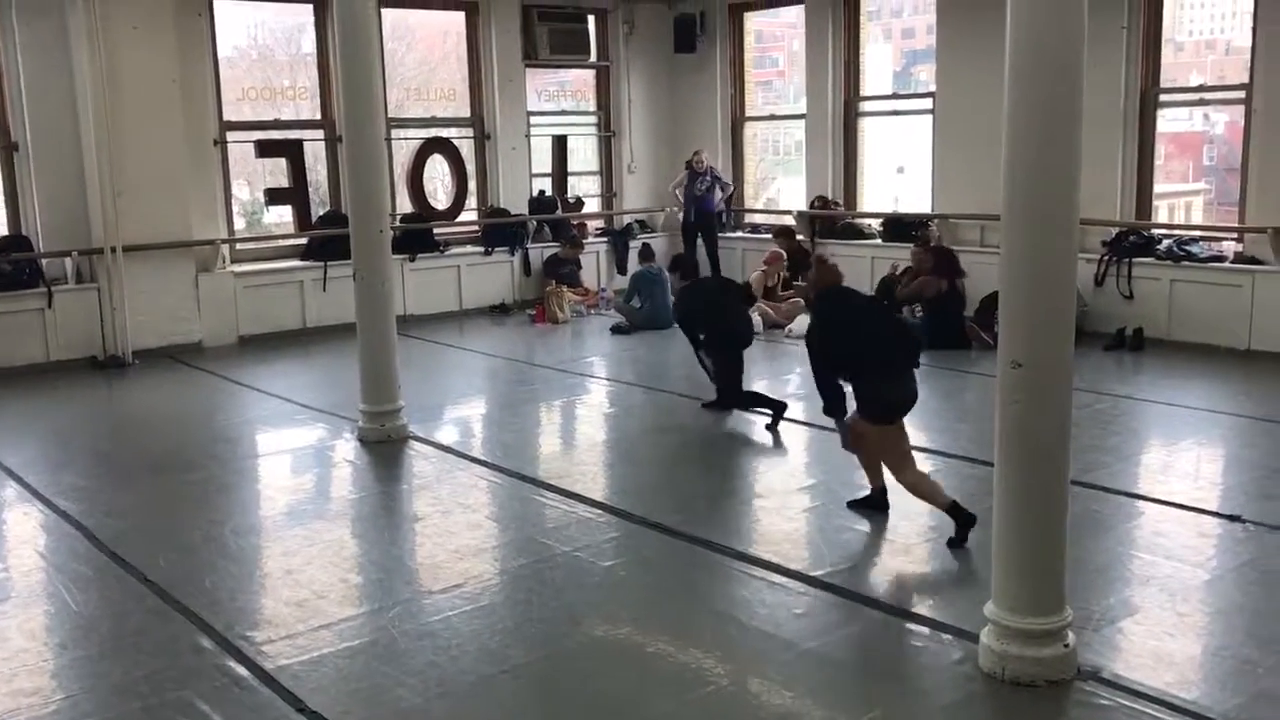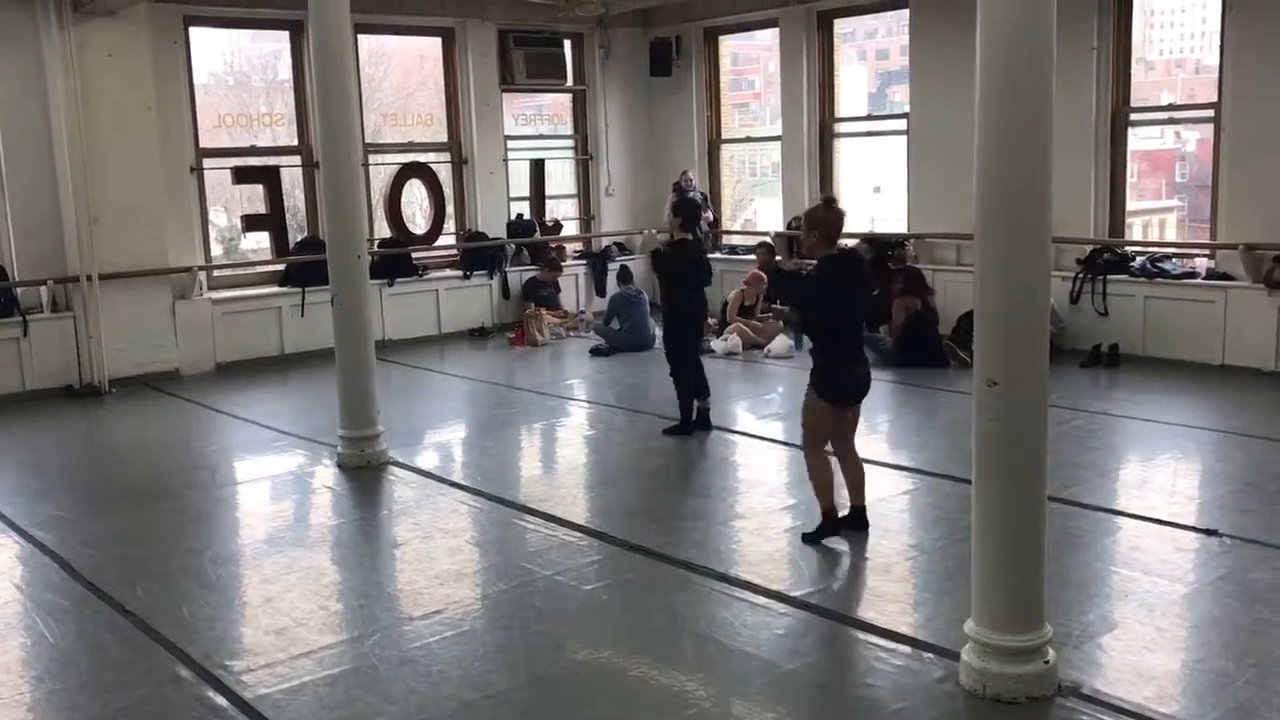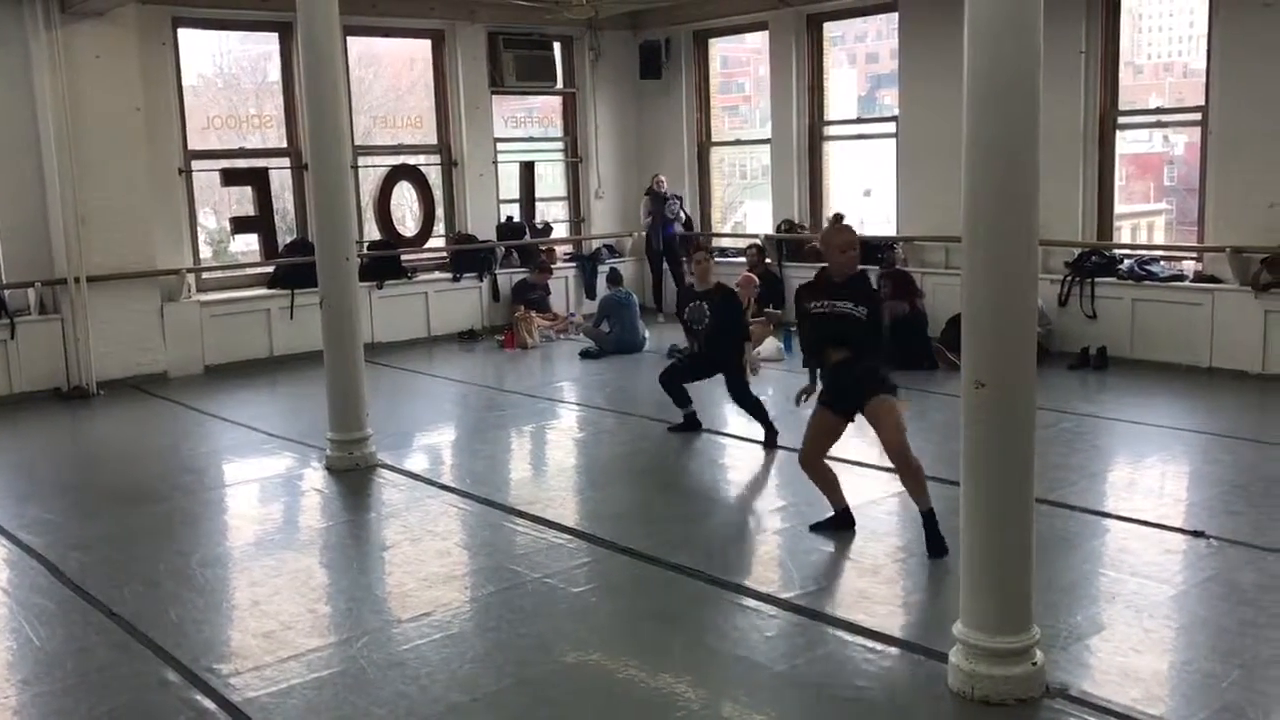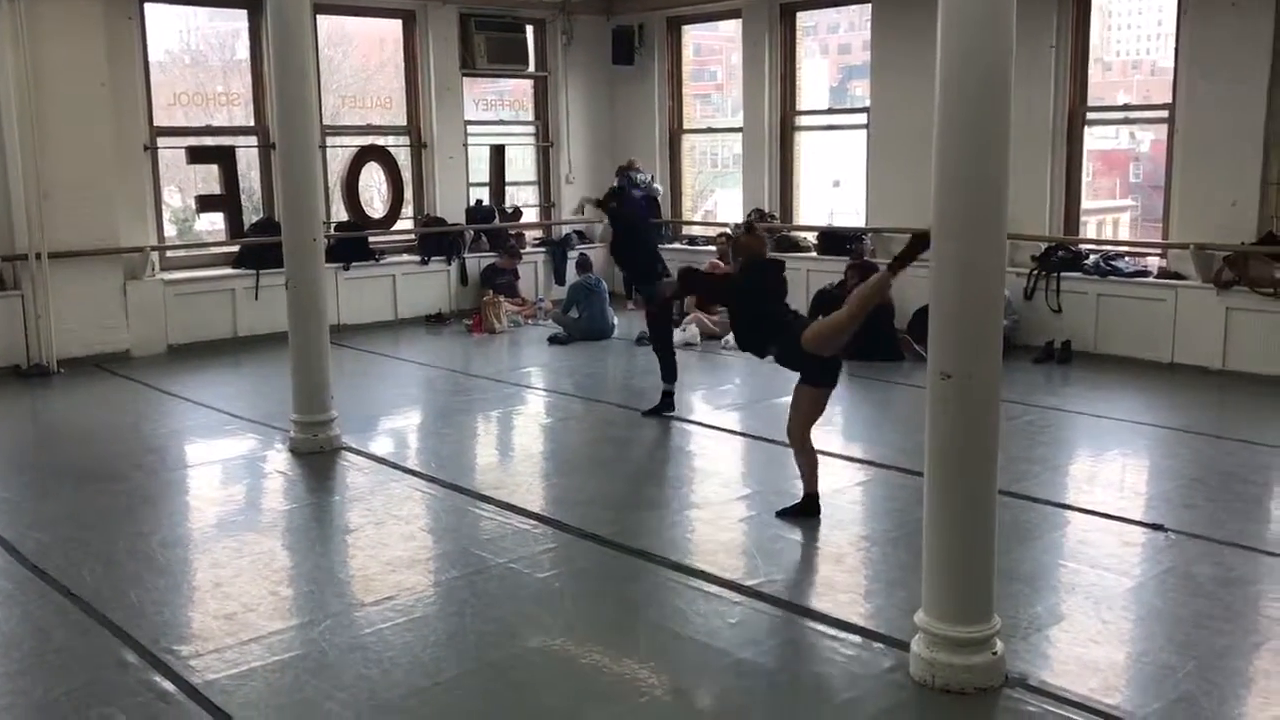
dt=1s
person 1, frame 1
left shoulder: (819, 330)
right shoulder: (869, 306)
left elbow: (827, 381)
right elbow: (910, 339)
left wrist: (840, 425)
right wrist: (890, 381)
left hip: (878, 393)
right hip: (904, 384)
left knee: (905, 471)
right knee: (858, 431)
left ankle: (959, 514)
right ankle: (877, 496)
person 1, frame 2
left shoulder: (823, 277)
right shoulder: (853, 268)
left wrist: (791, 276)
left hip: (833, 371)
right hip: (856, 368)
left knee: (813, 448)
right knee: (845, 448)
left ankle: (828, 520)
right ankle: (857, 514)
person 1, frame 3
left shoulder: (865, 292)
right shoulder: (806, 294)
left elbow: (873, 343)
right elbow: (809, 342)
right wrist: (814, 379)
left hip: (871, 383)
right hip: (835, 388)
left knee: (900, 452)
right knee: (808, 457)
left ankle: (930, 523)
right ankle: (842, 516)
person 1, frame 4
left shoulder: (746, 284)
right shoulder: (768, 281)
left elbow: (707, 283)
left wrist: (681, 282)
left hip: (810, 343)
right hip: (817, 357)
left knee: (852, 311)
right knee: (797, 431)
left ankle: (898, 262)
right ankle: (810, 501)
person 2, frame 1
left shoulder: (681, 303)
right shoulder: (713, 282)
left elbow: (695, 341)
right elbow: (748, 296)
left wrist: (708, 360)
left hip: (727, 337)
right hip: (744, 328)
left knee: (732, 394)
left ankle: (775, 406)
right ankle: (723, 397)
person 2, frame 2
left shoulder: (673, 250)
right shoulder: (697, 246)
right elbow: (707, 278)
left wrist: (659, 252)
left hip: (679, 315)
right hip: (697, 311)
left knee: (680, 368)
right knee: (692, 363)
left ankle: (686, 423)
right ankle: (703, 416)
person 2, frame 3
left shoulder: (726, 294)
right shoulder: (685, 295)
left elbow: (741, 325)
left wrist: (748, 353)
right wrist: (692, 348)
left hip: (730, 352)
right hip: (705, 354)
left knee: (740, 394)
right knee: (667, 378)
left ankle: (769, 428)
right ankle: (691, 419)
person 2, frame 4
left shoulder: (621, 216)
right shoulder: (643, 212)
left hip: (653, 284)
right hip: (658, 280)
right knee: (660, 339)
right ankle: (667, 398)
